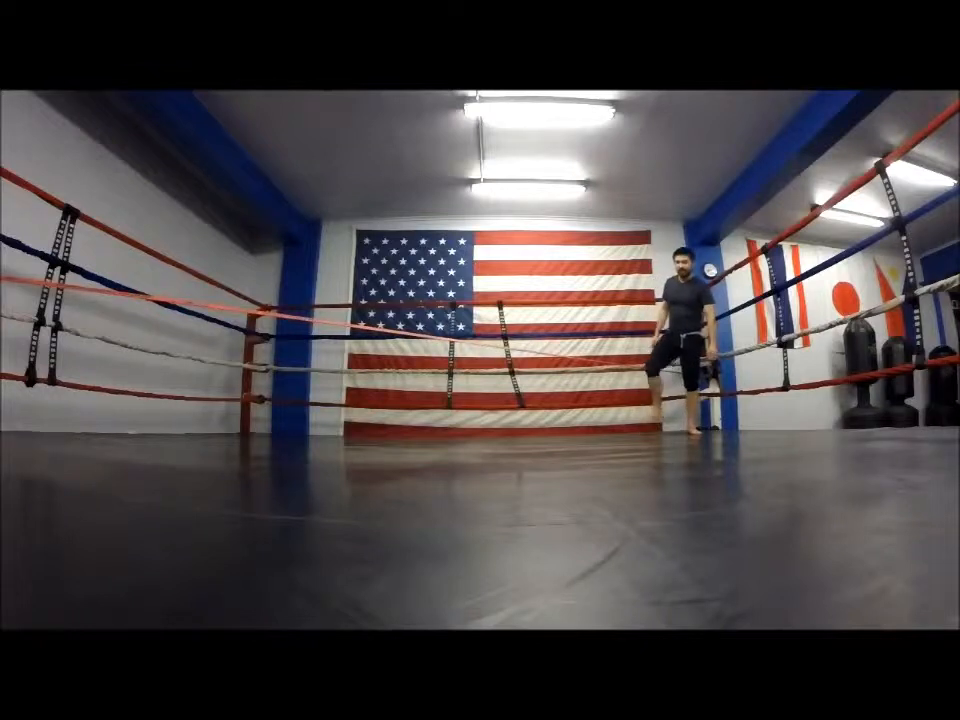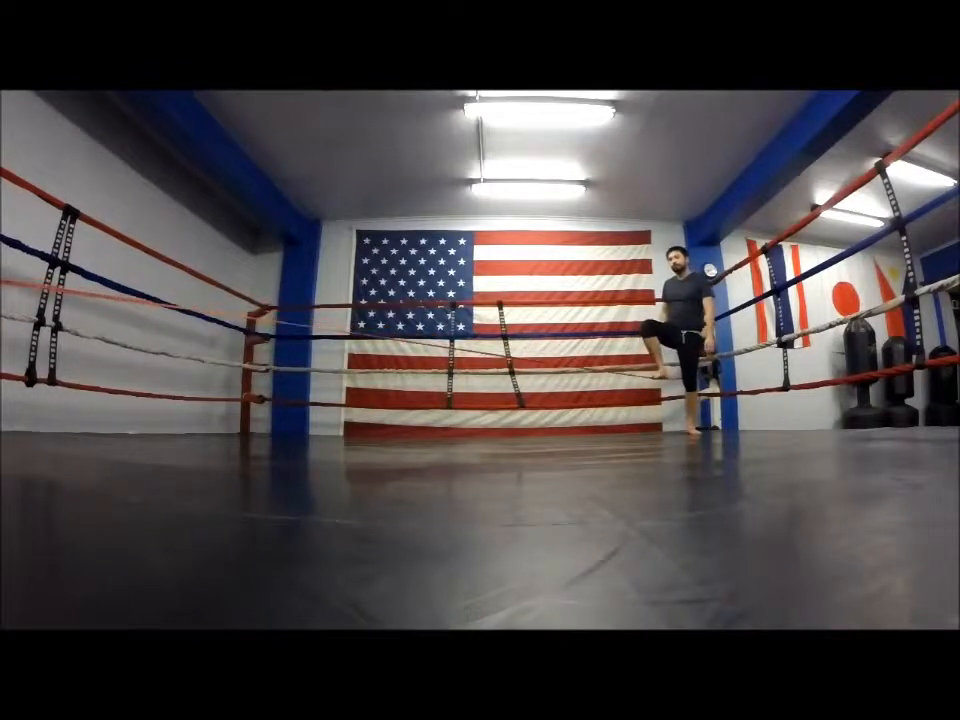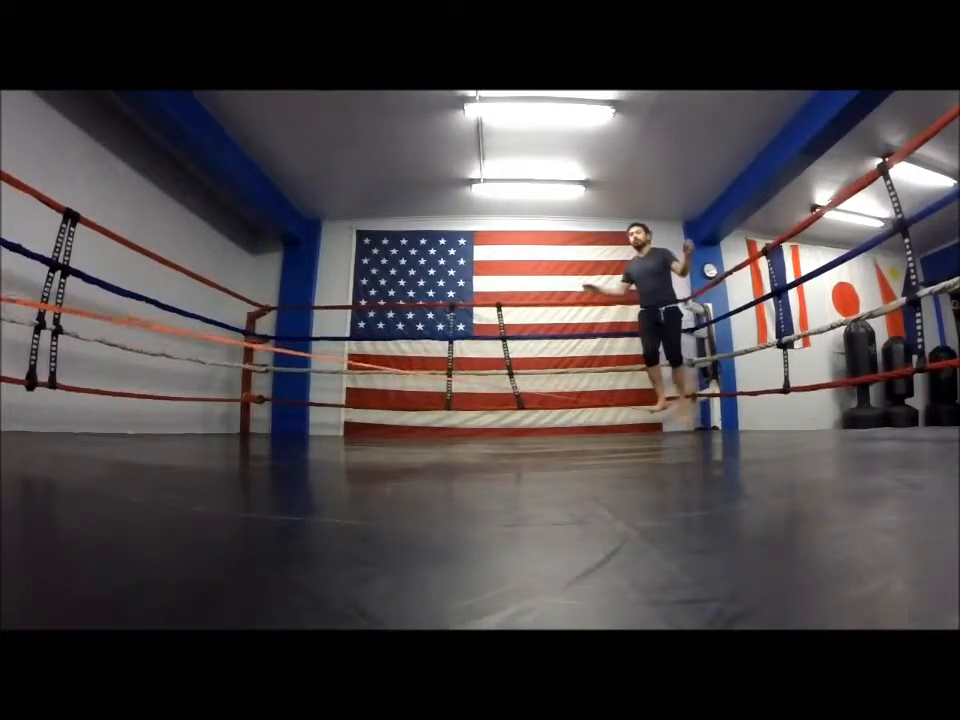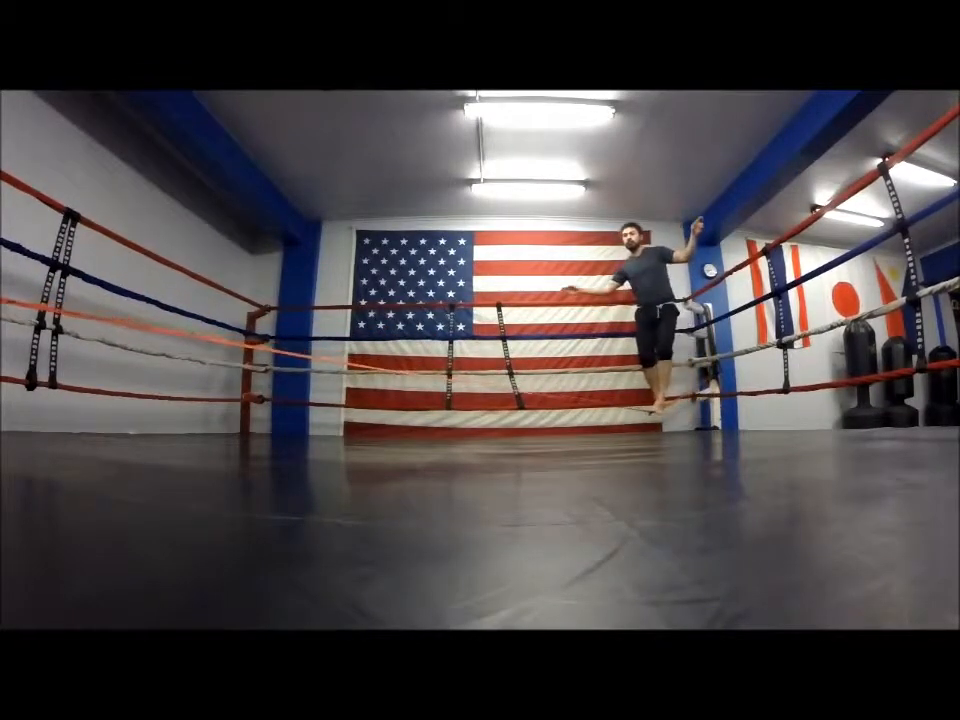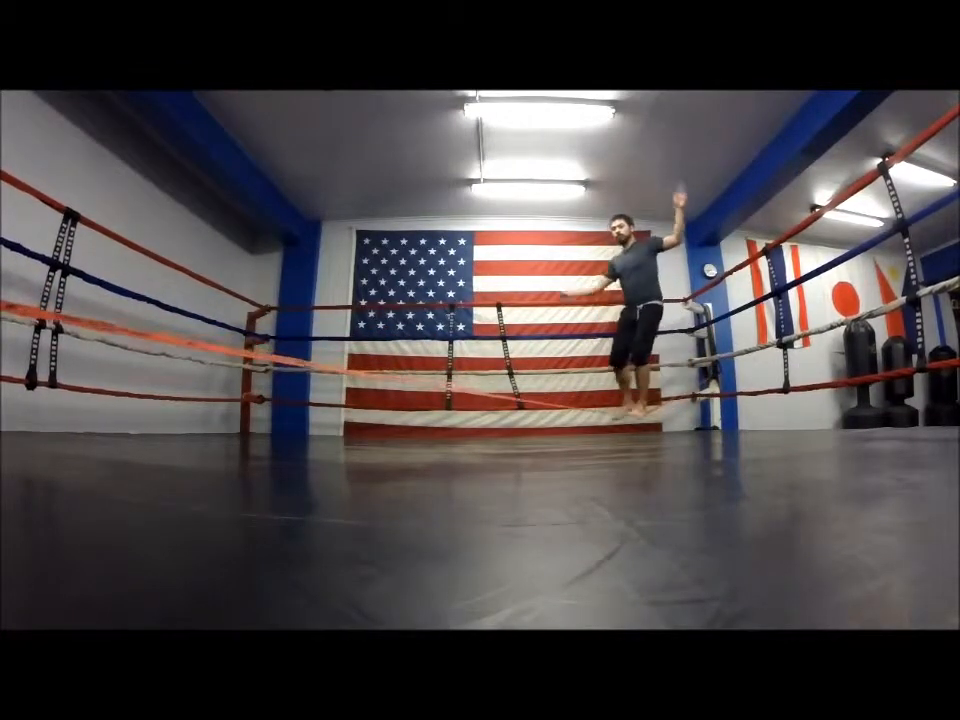
dt=1s
person 1, frame 1
left shoulder: (701, 287)
right shoulder: (670, 283)
left elbow: (710, 316)
left wrist: (712, 344)
right wrist: (657, 333)
left hip: (692, 338)
right hip: (671, 335)
left knee: (691, 381)
right knee: (651, 367)
left ankle: (692, 425)
right ankle: (657, 409)
person 1, frame 2
left shoulder: (700, 281)
right shoulder: (668, 284)
left elbow: (709, 309)
left wrist: (709, 336)
right wrist: (658, 334)
left hip: (691, 334)
right hip: (672, 330)
left knee: (690, 380)
right knee: (647, 325)
left ankle: (691, 425)
right ankle: (662, 369)
person 1, frame 3
left shoulder: (662, 254)
right shoulder: (632, 266)
left elbow: (682, 272)
right elbow: (621, 290)
left wrist: (687, 256)
right wrist: (597, 288)
left hip: (669, 310)
right hip: (647, 313)
left knee: (674, 355)
right knee: (650, 355)
left ankle: (683, 402)
right ankle: (661, 399)
person 1, frame 4
left shoulder: (657, 252)
right shoulder: (626, 267)
left elbow: (685, 257)
right elbow: (607, 287)
left wrist: (694, 236)
right wrist: (581, 289)
left hip: (665, 308)
right hip: (644, 312)
left knee: (664, 350)
right knee: (645, 356)
left ankle: (661, 399)
right ankle: (658, 399)
person 1, frame 5
left shoulder: (648, 245)
right shoulder: (617, 261)
left elbow: (676, 238)
right elbow: (598, 285)
left wrist: (679, 210)
right wrist: (573, 293)
left hip: (649, 307)
right hip: (629, 311)
left knee: (639, 354)
right knee: (617, 357)
left ankle: (641, 404)
right ankle: (628, 398)
